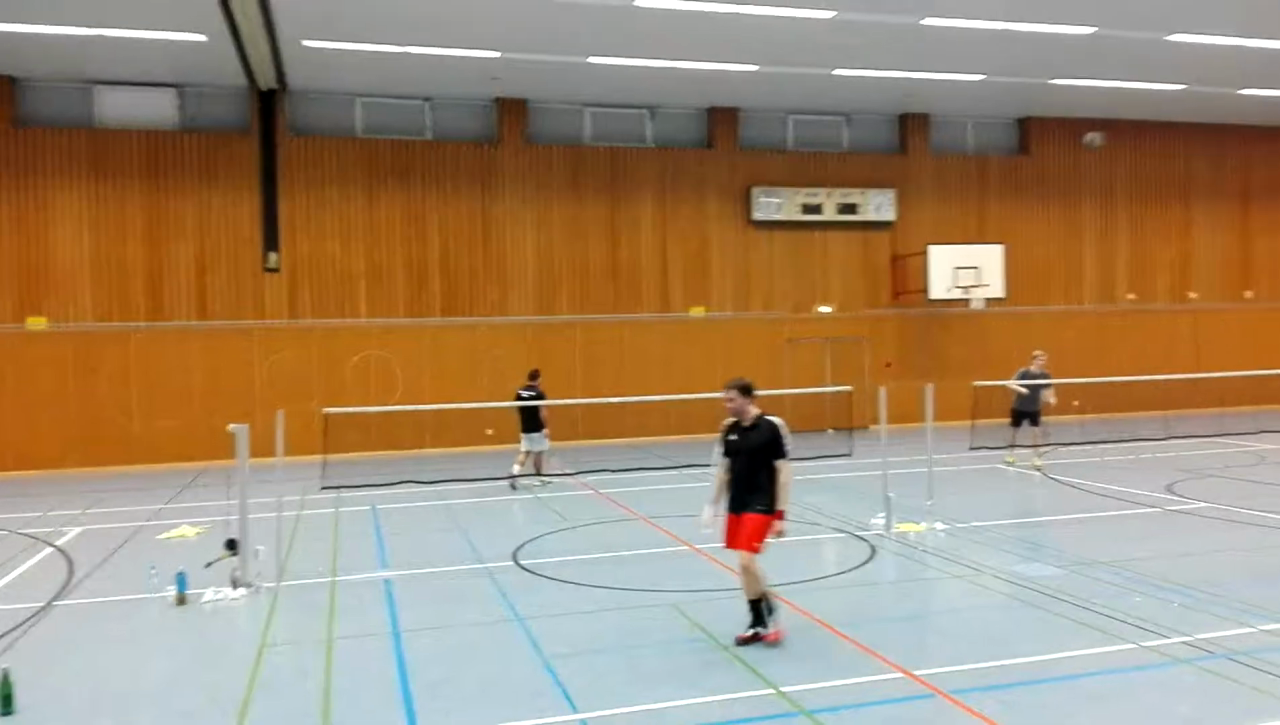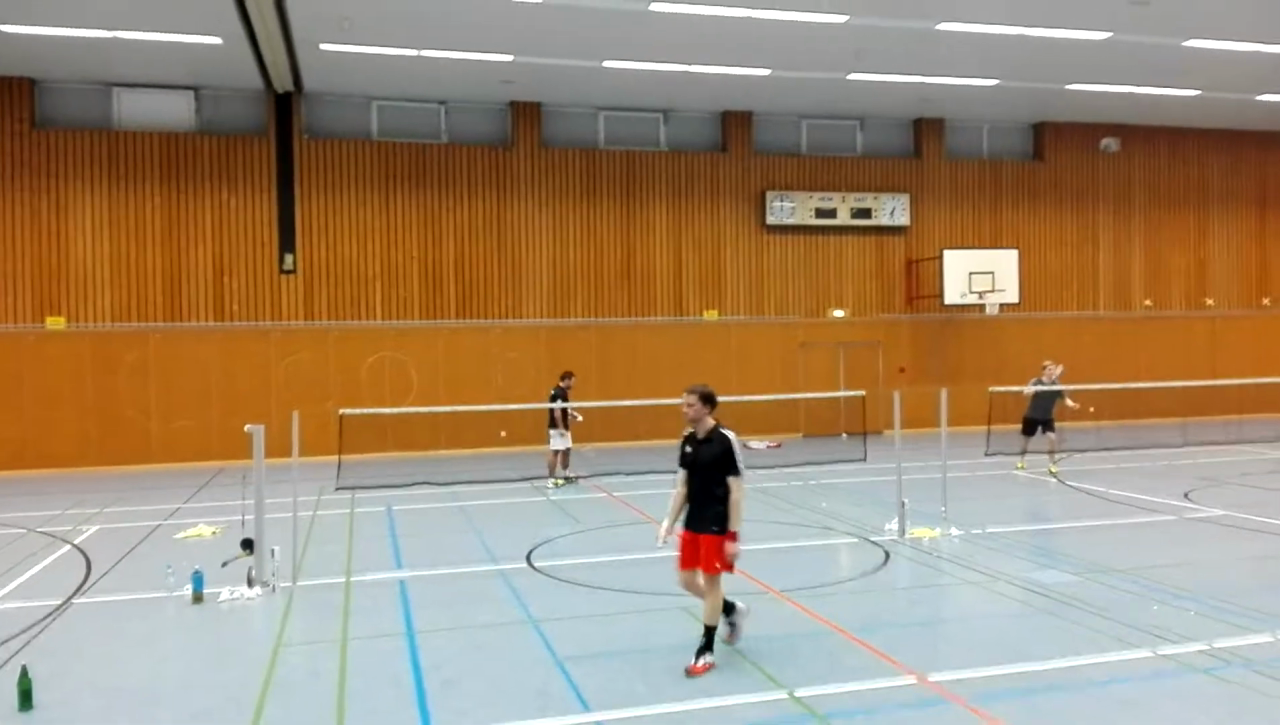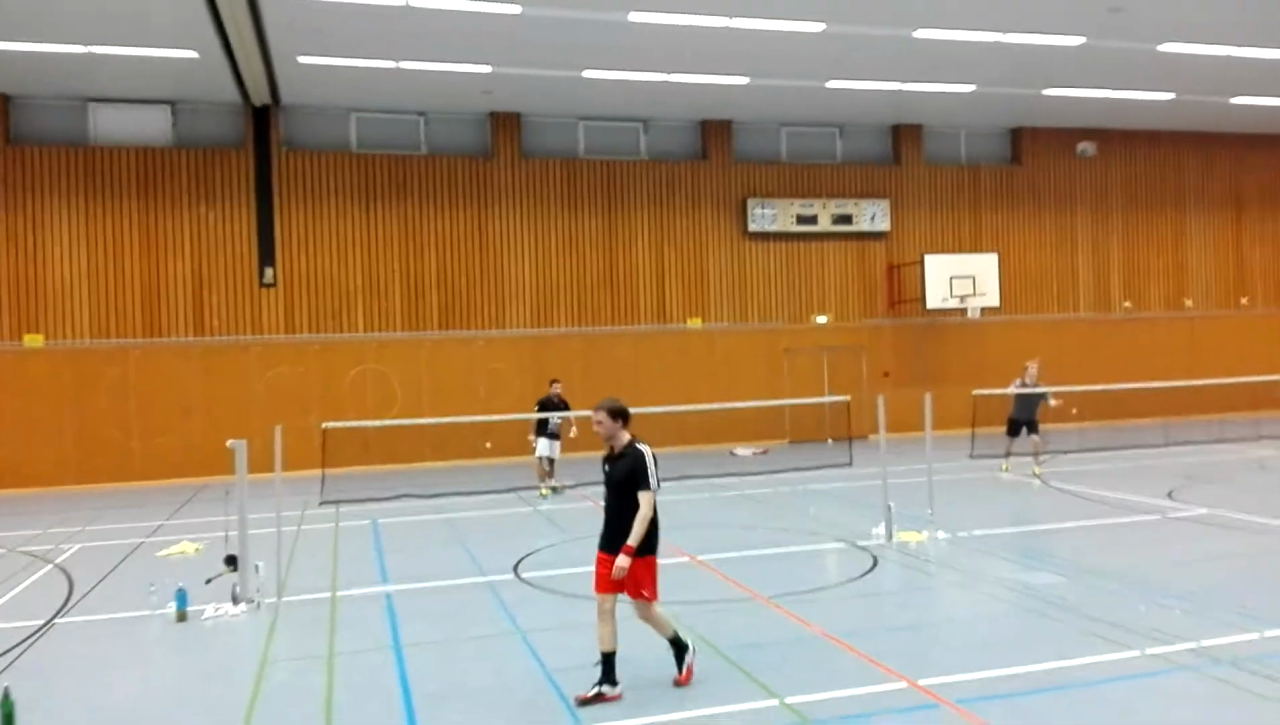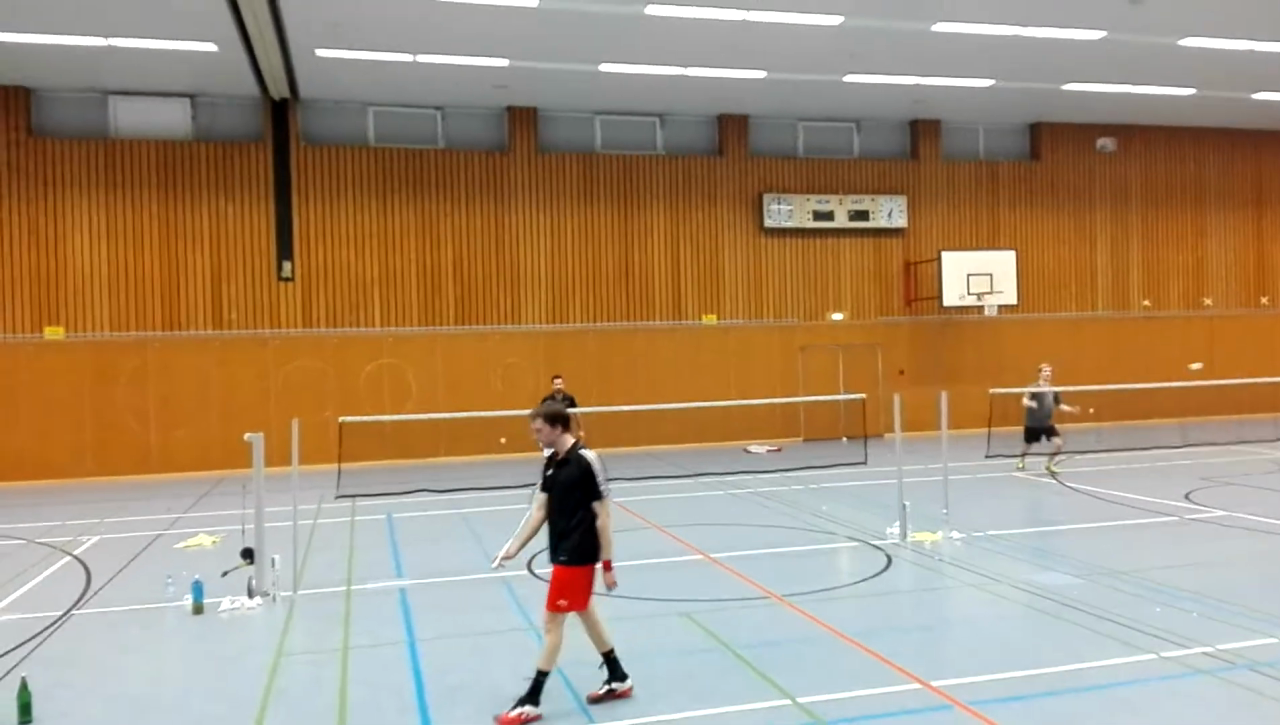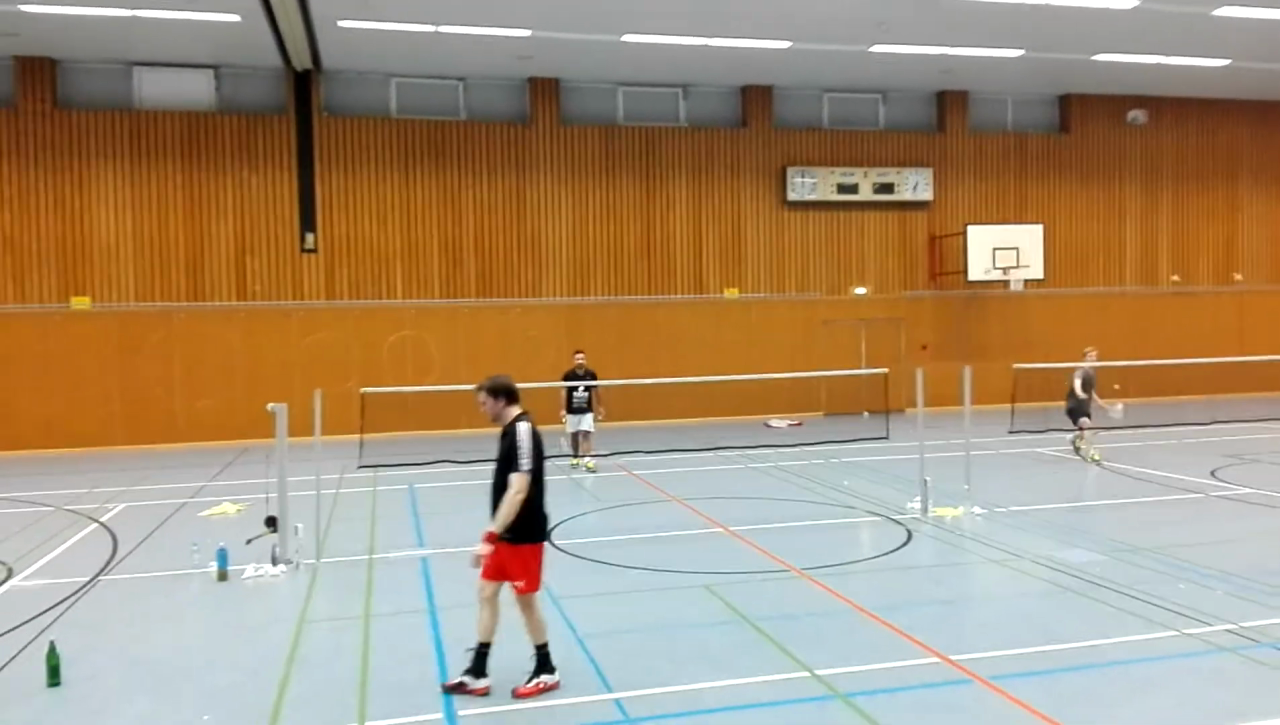
dt=0.5s
person 1, frame 1
left shoulder: (772, 427)
right shoulder: (729, 428)
left elbow: (783, 473)
right elbow: (723, 471)
left wrist: (779, 515)
right wrist: (712, 506)
left hip: (760, 506)
right hip: (735, 506)
left knee: (747, 562)
right knee: (744, 563)
left ankle: (768, 616)
right ankle: (758, 623)
person 1, frame 2
left shoulder: (725, 440)
right shoulder: (688, 440)
left elbow: (736, 491)
left wrist: (733, 536)
right wrist: (669, 521)
left hip: (717, 526)
right hip: (692, 524)
left knee: (711, 584)
right knee: (687, 580)
left ankle: (706, 650)
right ankle: (732, 611)
person 1, frame 3
left shoulder: (641, 455)
right shoulder: (608, 458)
left elbow: (647, 508)
left wrist: (628, 551)
left hip: (636, 548)
right hip: (608, 546)
left knee: (645, 610)
right knee: (604, 608)
left ankle: (683, 651)
right ankle: (607, 682)
person 1, frame 4
left shoulder: (587, 461)
right shoulder: (551, 462)
left elbow: (603, 516)
right elbow: (540, 511)
left wrist: (607, 565)
right wrist: (515, 547)
left hip: (577, 558)
right hip: (561, 554)
left knee: (552, 623)
right knee: (586, 614)
right ankle: (618, 679)
person 1, frame 5
left shoulder: (522, 431)
right shoulder: (512, 431)
left elbow: (518, 492)
left wrist: (490, 537)
right wrist: (495, 535)
left hip: (522, 534)
right hip: (508, 533)
left knee: (525, 600)
right knee: (487, 594)
left ankle: (546, 672)
right ankle: (477, 674)
